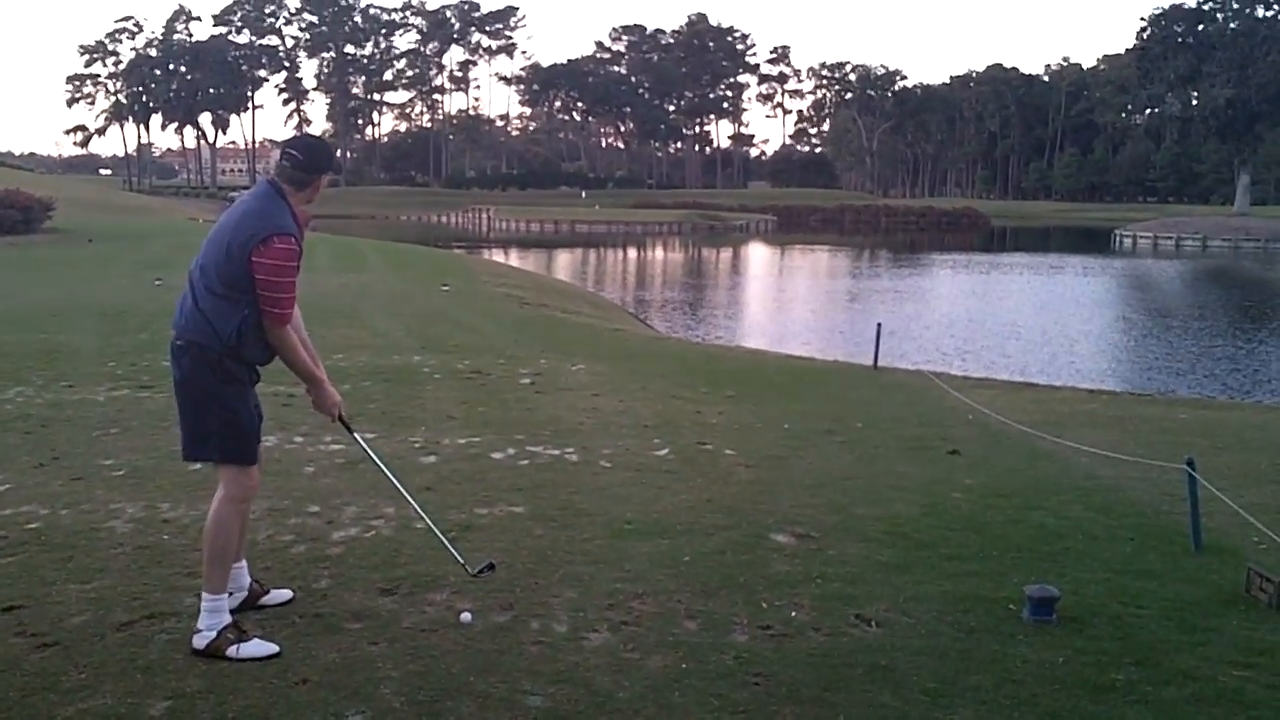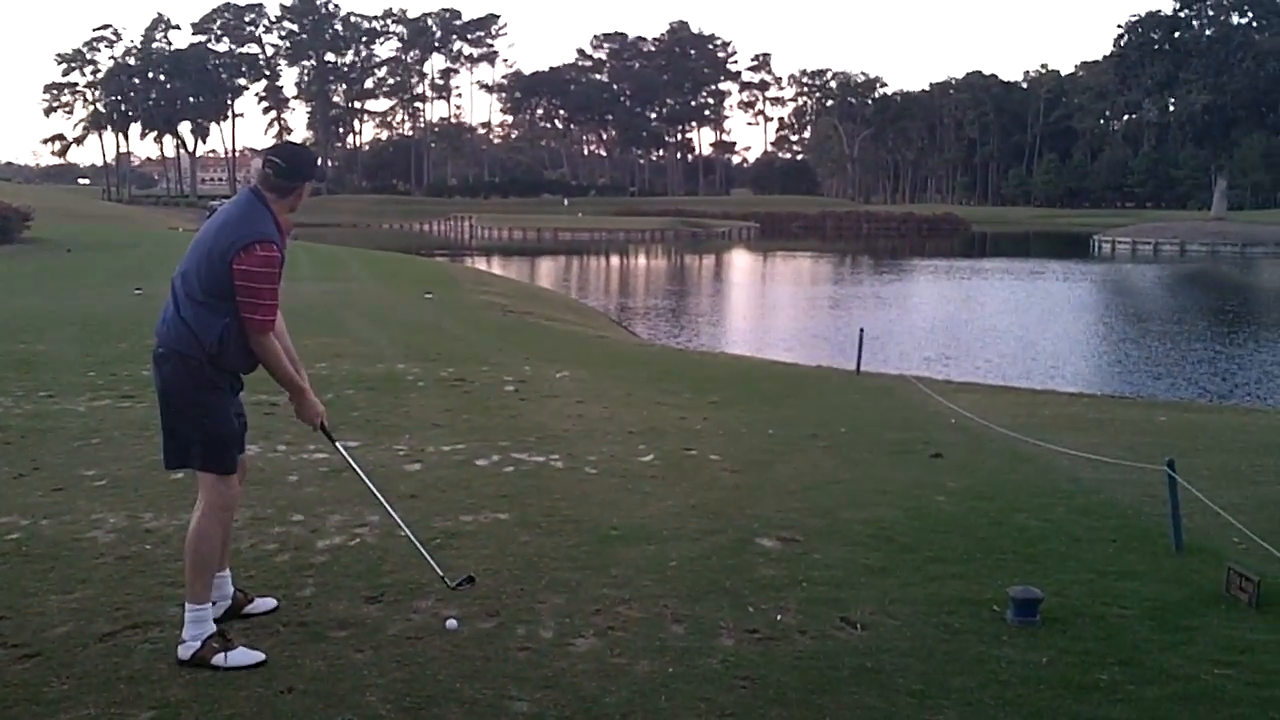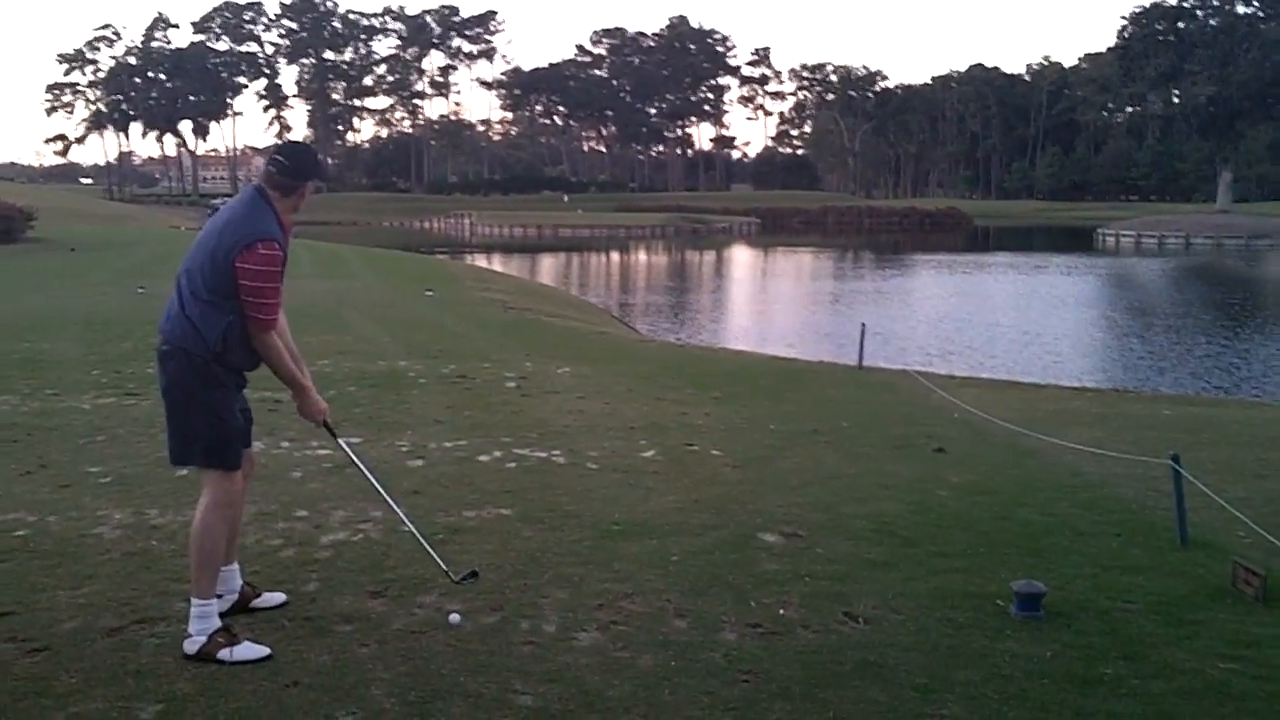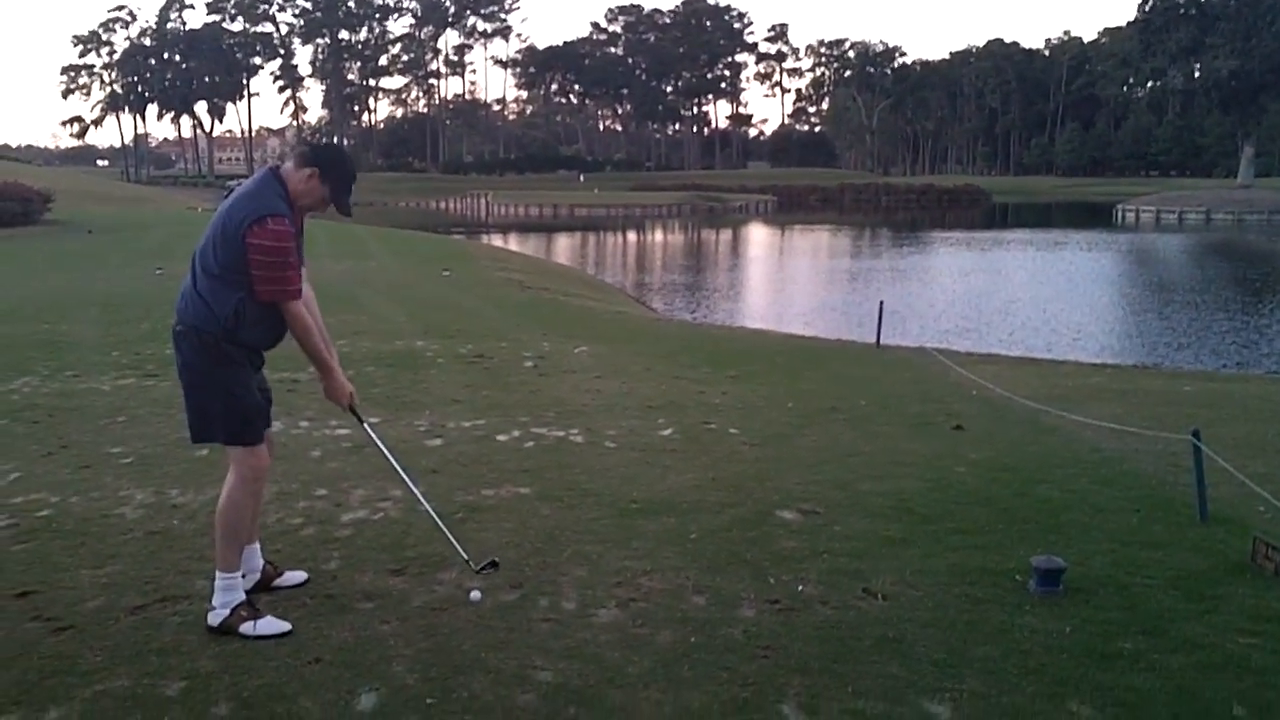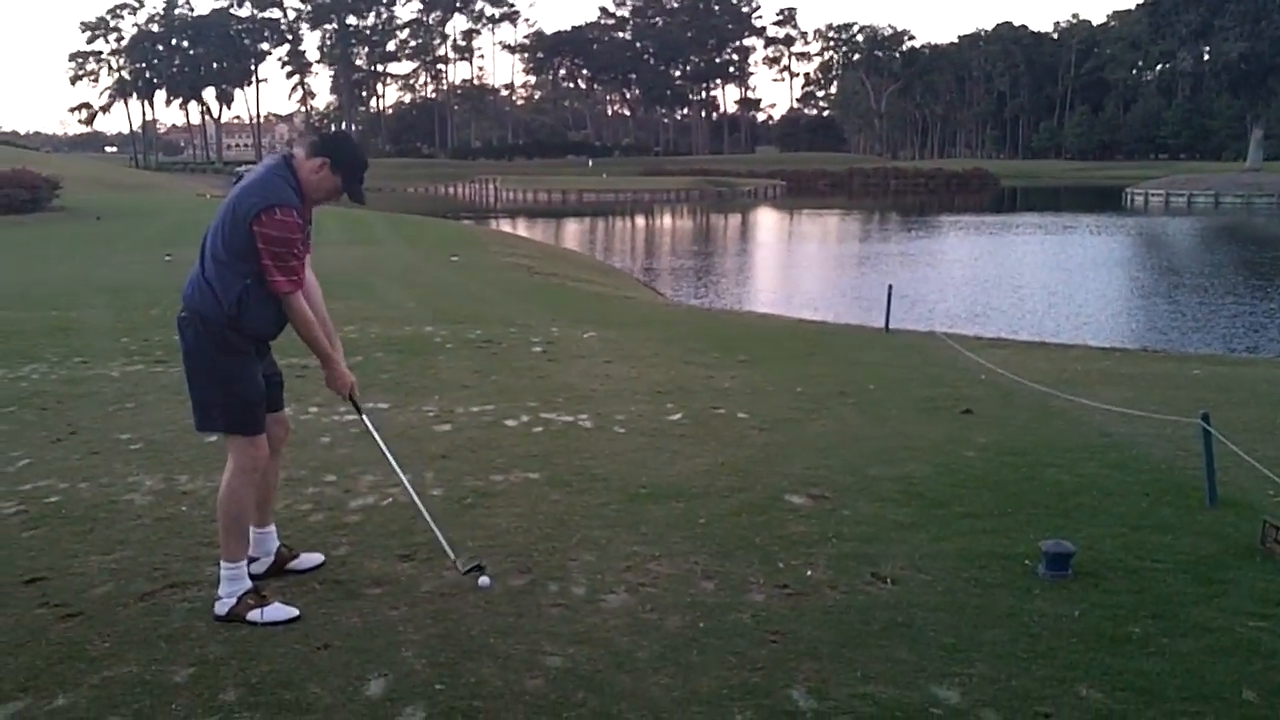
dt=0.3s
person 1, frame 1
left shoulder: (261, 203)
right shoulder: (278, 234)
left elbow: (285, 308)
right elbow: (277, 328)
left wrist: (318, 368)
right wrist: (317, 386)
left hip: (215, 352)
right hip: (213, 360)
left knee: (245, 466)
right knee: (238, 482)
left ankle: (236, 584)
right ankle: (211, 625)
person 1, frame 2
left shoulder: (246, 212)
right shoulder: (259, 242)
left elbow: (269, 314)
right elbow: (259, 335)
left wrist: (301, 376)
right wrist: (300, 394)
left hip: (202, 362)
right hip: (195, 369)
left knee: (231, 475)
right knee: (218, 492)
left ankle: (219, 594)
right ankle: (197, 634)
person 1, frame 3
left shoulder: (249, 210)
right shoulder: (261, 240)
left elbow: (271, 314)
right elbow: (262, 333)
left wrist: (303, 374)
right wrist: (302, 392)
left hip: (207, 360)
right hip: (198, 366)
left knee: (239, 469)
right knee: (222, 488)
left ankle: (227, 588)
right ankle: (202, 628)
person 1, frame 4
left shoulder: (278, 200)
right shoulder: (270, 219)
left elbow: (300, 290)
right elbow: (291, 308)
left wrist: (331, 358)
right wrist: (330, 374)
left hip: (230, 341)
right hip: (212, 345)
left knee: (259, 449)
right knee: (248, 463)
left ankle: (249, 566)
right ankle: (226, 602)
person 1, frame 5
left shoulder: (287, 188)
right shoulder: (278, 206)
left elbow: (304, 276)
right elbow: (291, 299)
left wrist: (335, 348)
right wrist: (330, 364)
left hip: (241, 328)
right hip: (218, 333)
left knee: (274, 431)
right knee: (249, 454)
left ankle: (265, 549)
right ankle: (233, 591)
